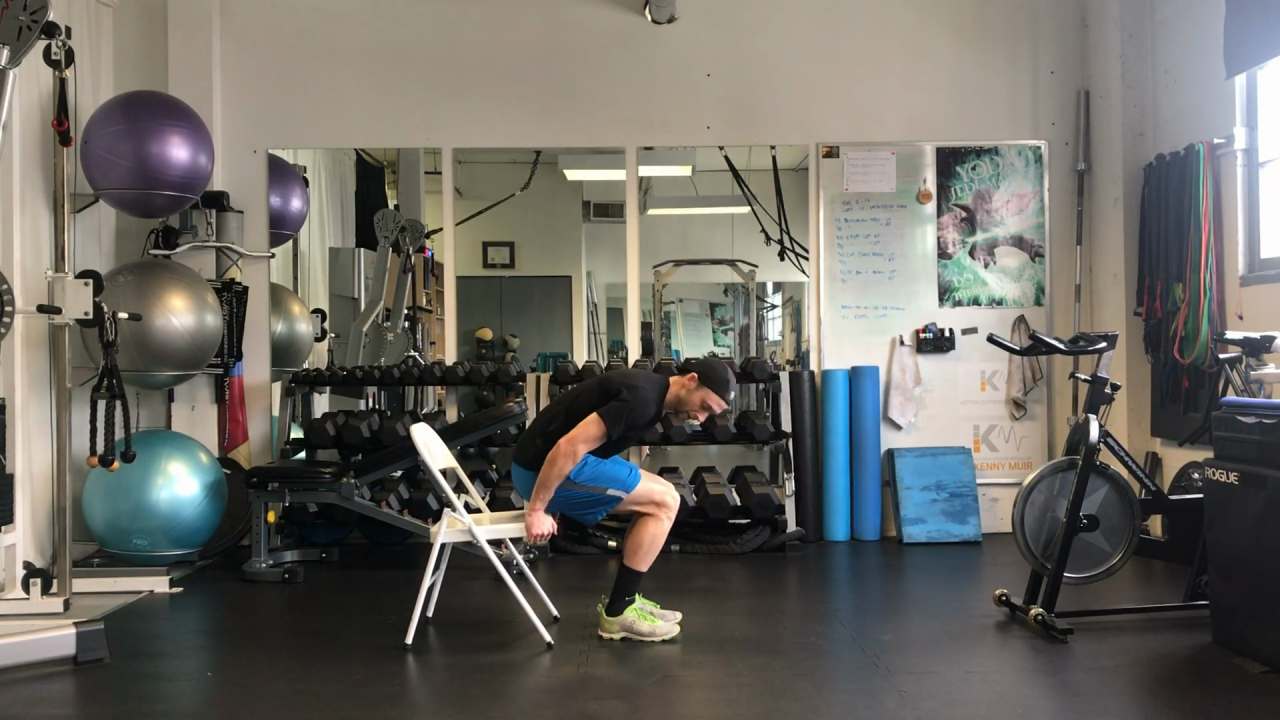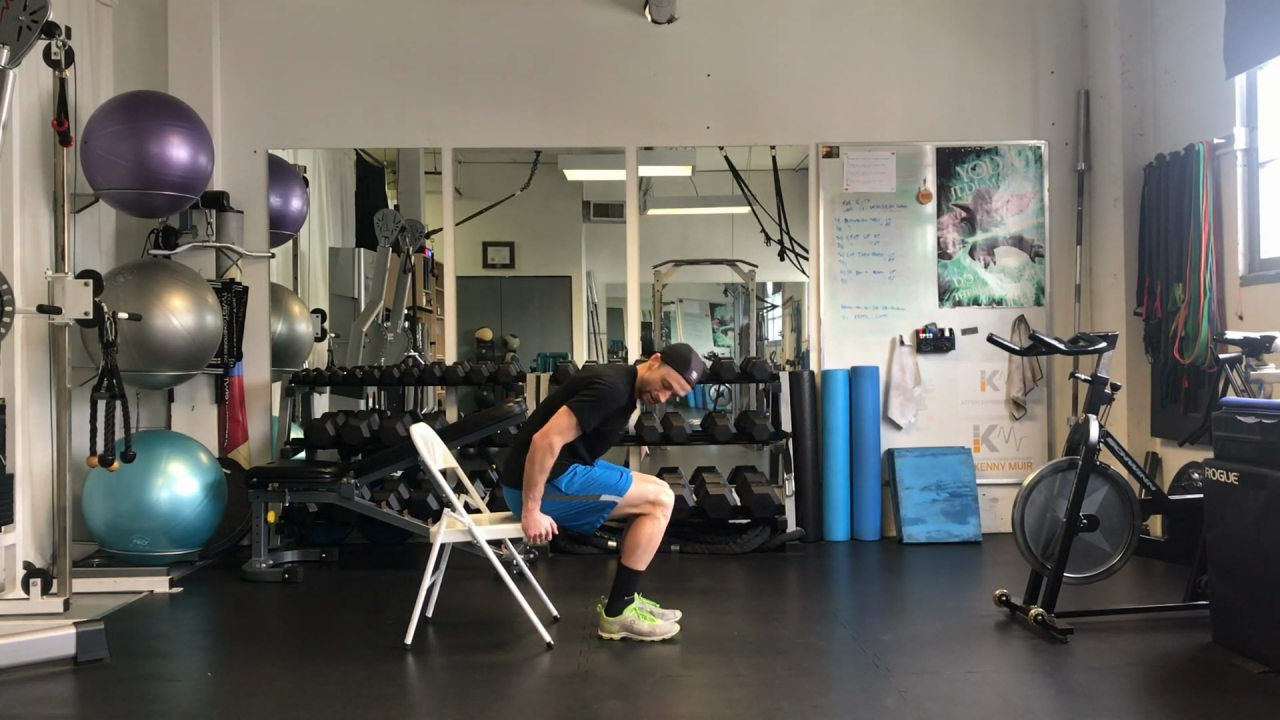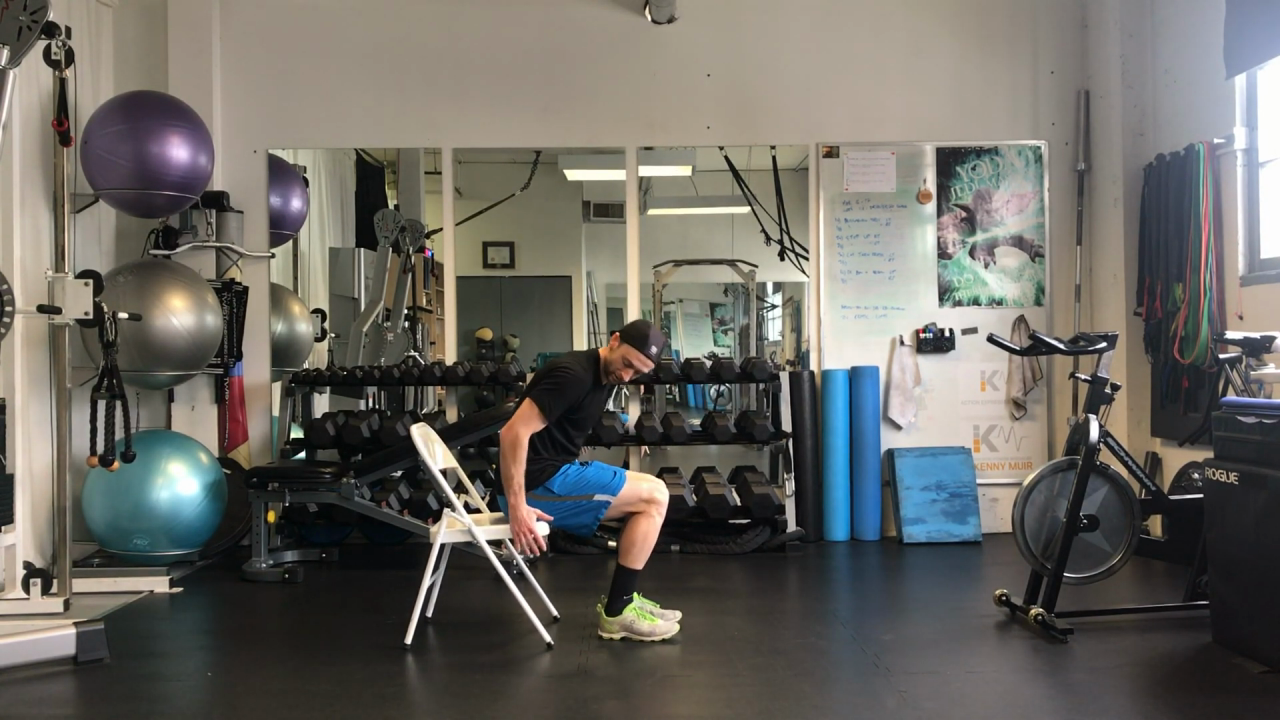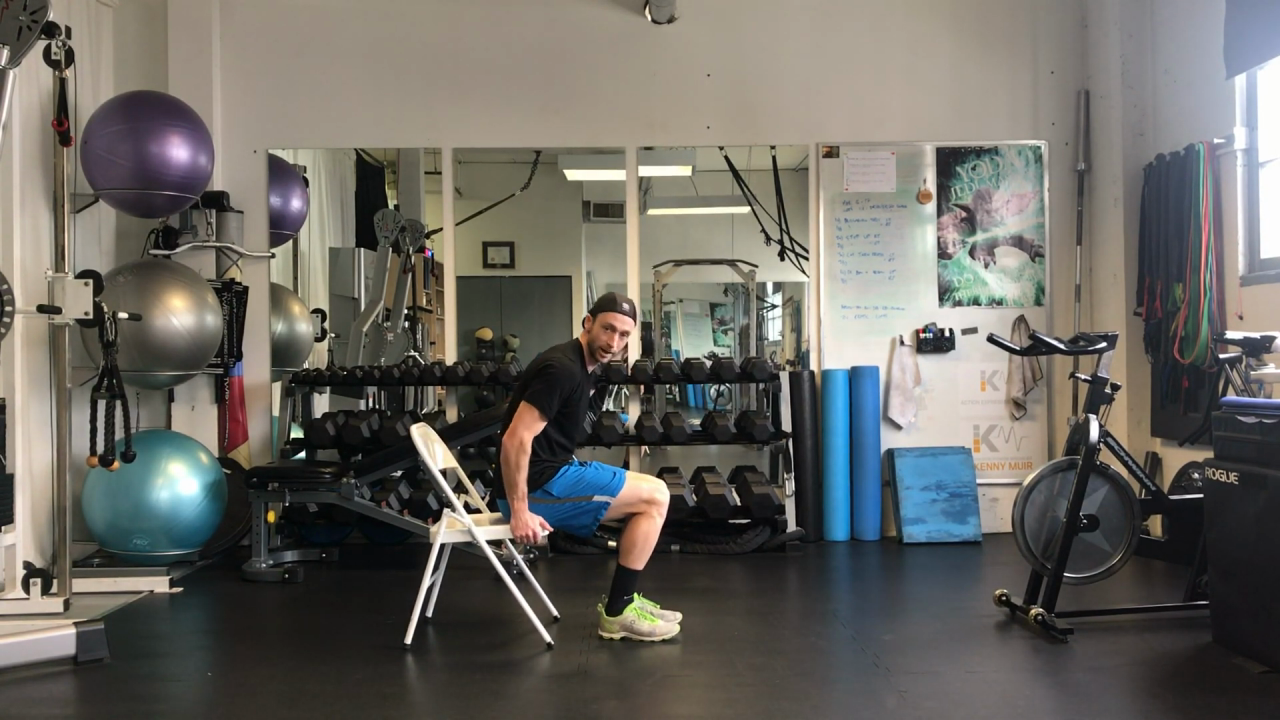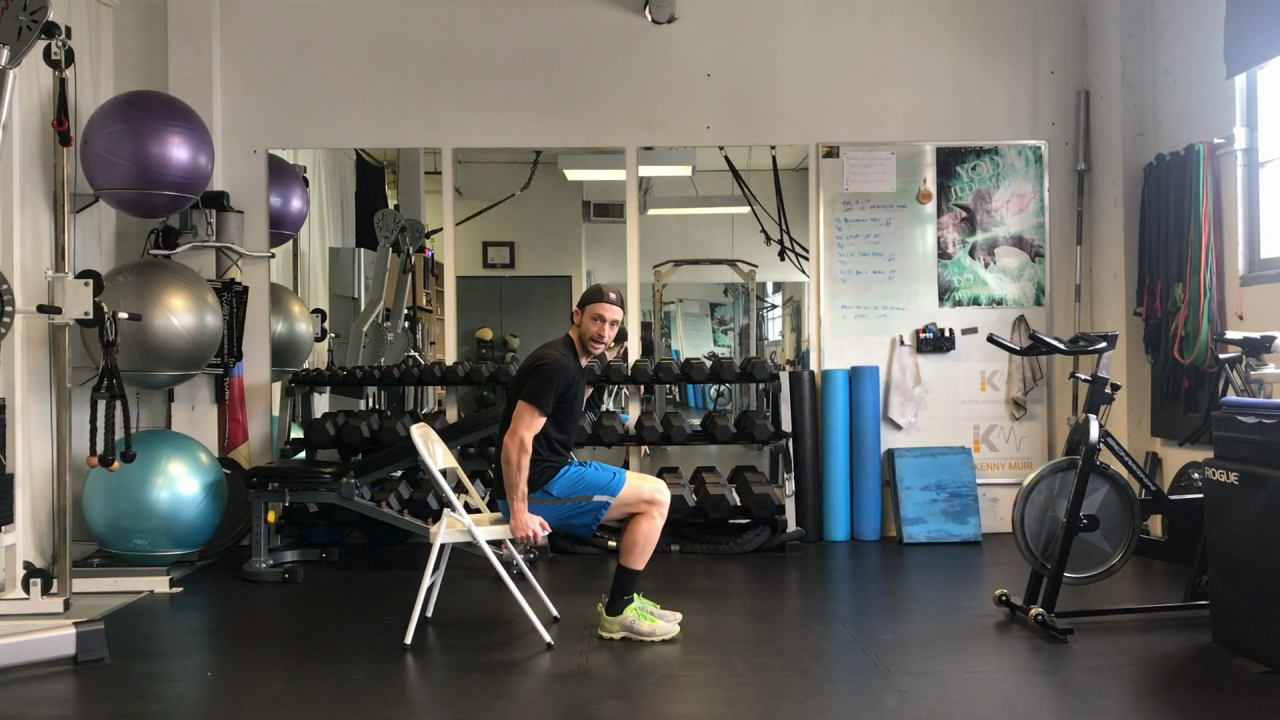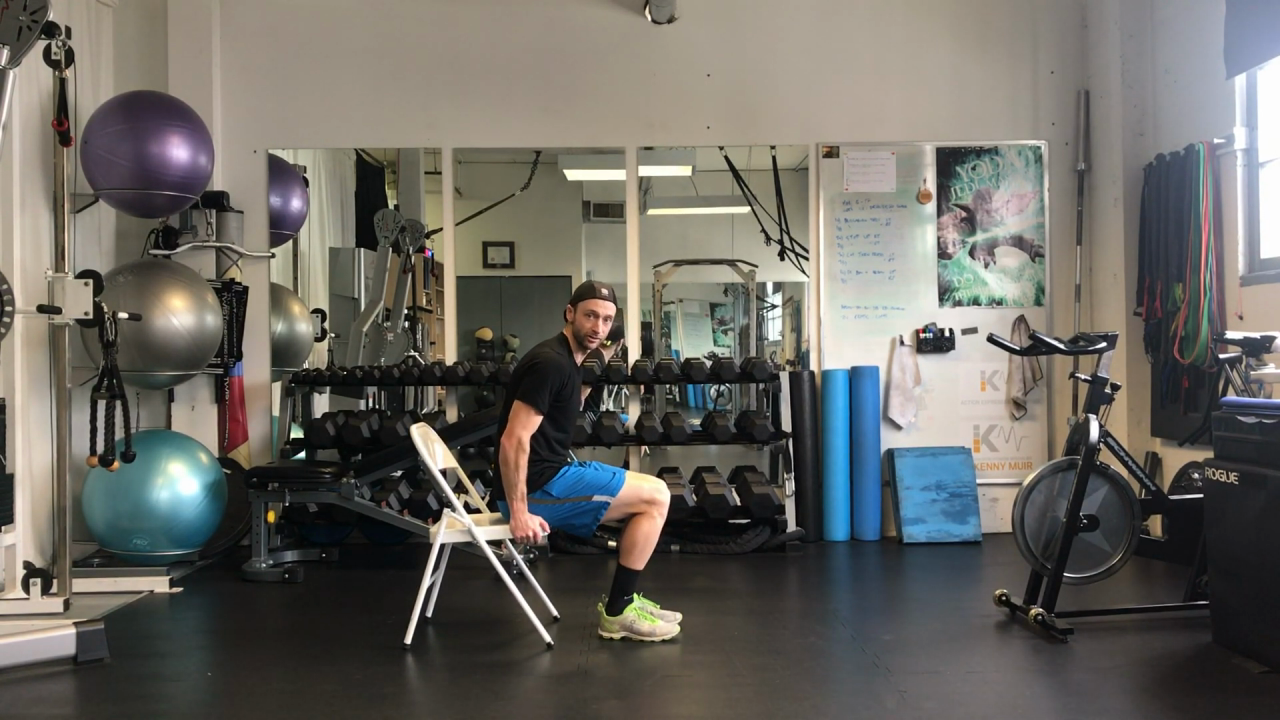
dt=0.3s
person 1, frame 1
left shoulder: (650, 392)
right shoulder: (642, 398)
right elbow: (569, 447)
right wrist: (536, 510)
left hip: (548, 465)
right hip: (542, 467)
left knee: (660, 496)
right knee: (665, 502)
left ankle: (623, 599)
right ankle: (618, 613)
person 1, frame 2
left shoulder: (625, 385)
right shoulder: (612, 387)
right elbow: (545, 440)
right wrist: (531, 511)
left hip: (558, 472)
right hip: (547, 481)
left knee: (652, 495)
right knee: (659, 500)
left ankle: (623, 599)
right ankle: (617, 613)
person 1, frame 3
left shoulder: (601, 378)
right shoulder: (573, 374)
right elbow: (513, 433)
right wrist: (517, 506)
left hip: (553, 475)
right hip: (538, 484)
left knee: (647, 493)
right knee: (653, 496)
left ankle: (623, 600)
right ankle: (617, 614)
person 1, frame 4
left shoulder: (587, 368)
right shoulder: (562, 368)
right elbow: (515, 439)
right wrist: (519, 511)
left hip: (551, 475)
right hip: (538, 486)
left knee: (646, 498)
right knee: (654, 497)
left ankle: (623, 599)
right ankle: (618, 613)
person 1, frame 5
left shoulder: (570, 362)
right shoulder: (556, 364)
right elbow: (516, 440)
right wrist: (519, 513)
left hip: (550, 475)
right hip: (539, 486)
left knee: (648, 493)
right knee: (655, 497)
left ankle: (624, 600)
right ankle: (618, 614)
person 1, frame 6
left shoulder: (566, 361)
right shoulder: (550, 363)
right elbow: (514, 440)
right wrist: (519, 513)
left hip: (549, 475)
right hip: (539, 486)
left knee: (647, 495)
right knee: (655, 497)
left ankle: (623, 599)
right ankle: (618, 613)
